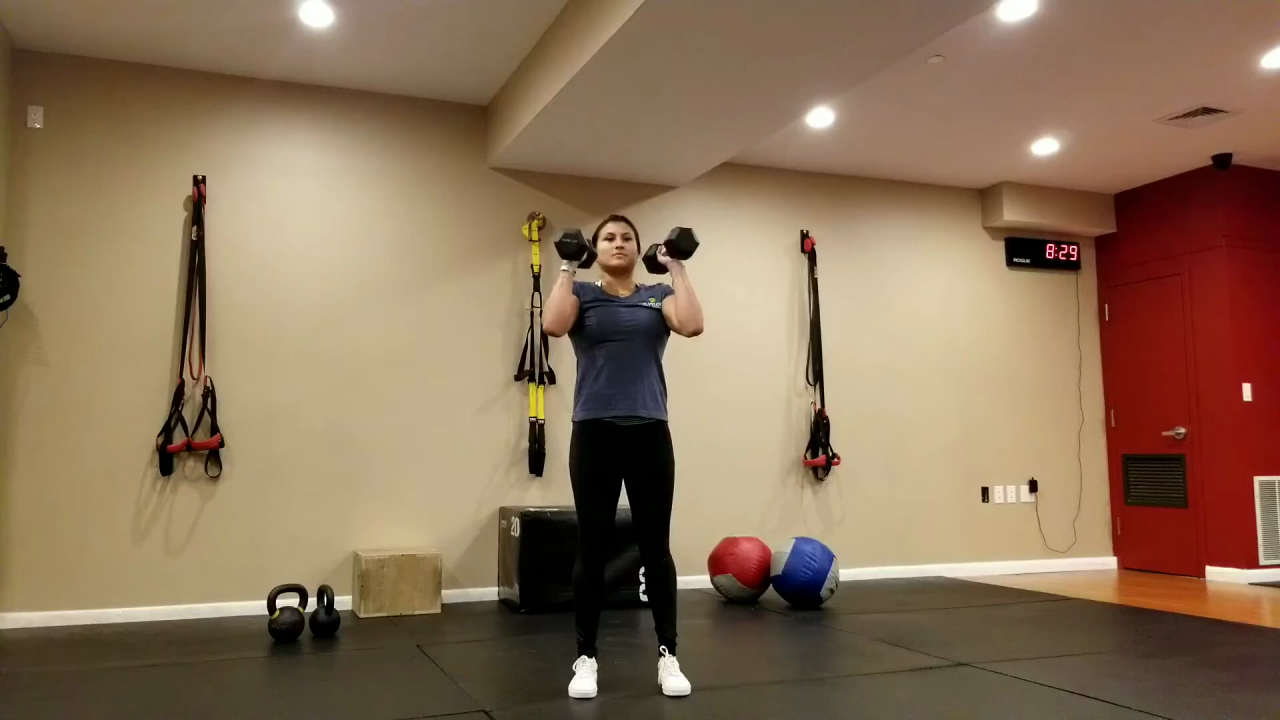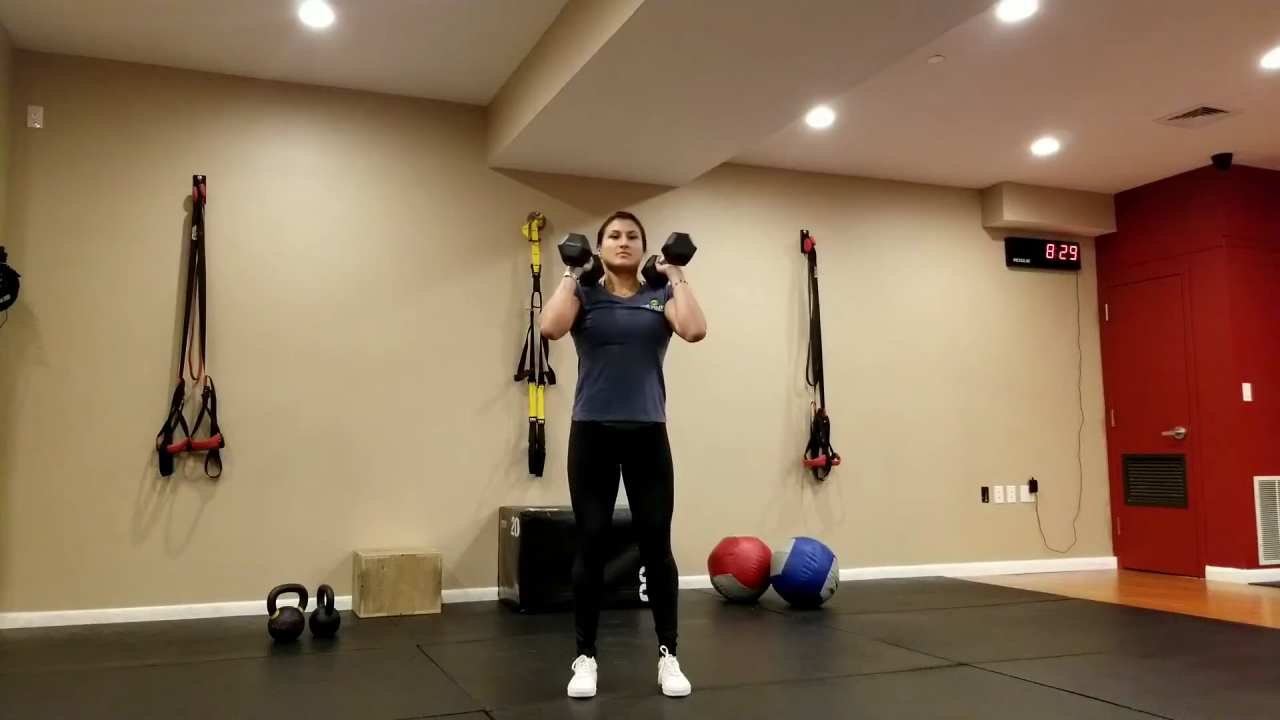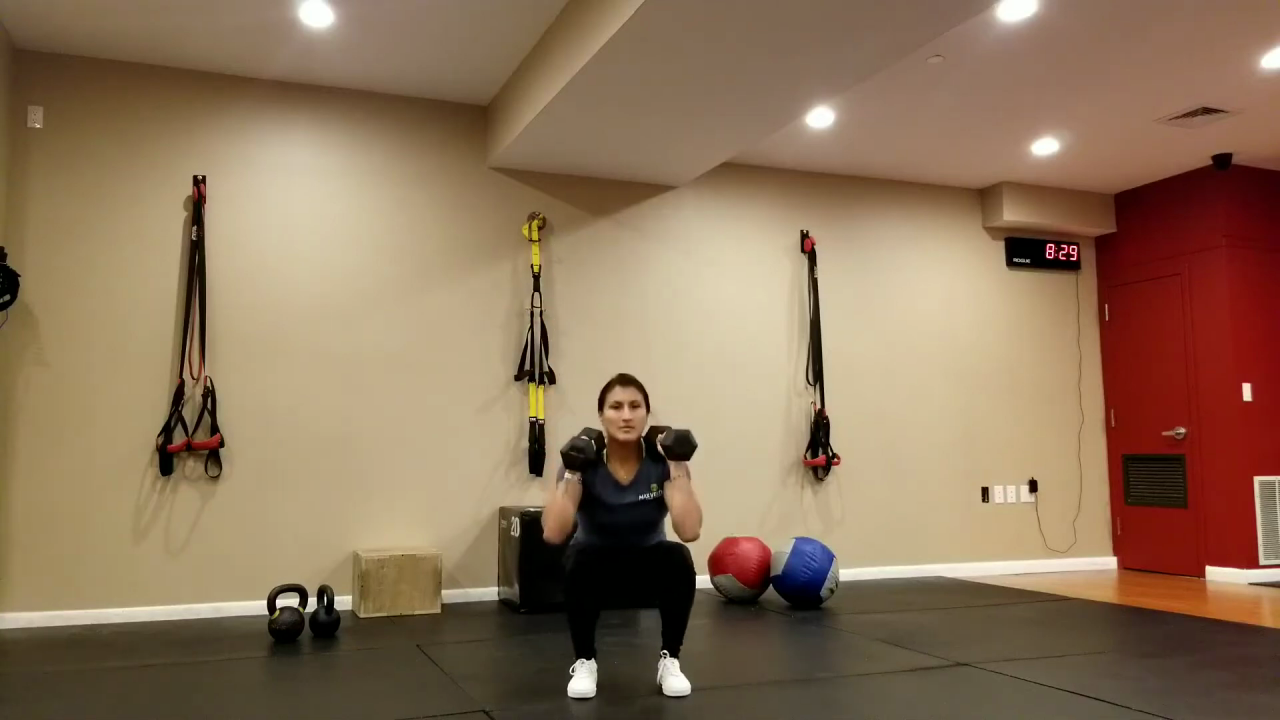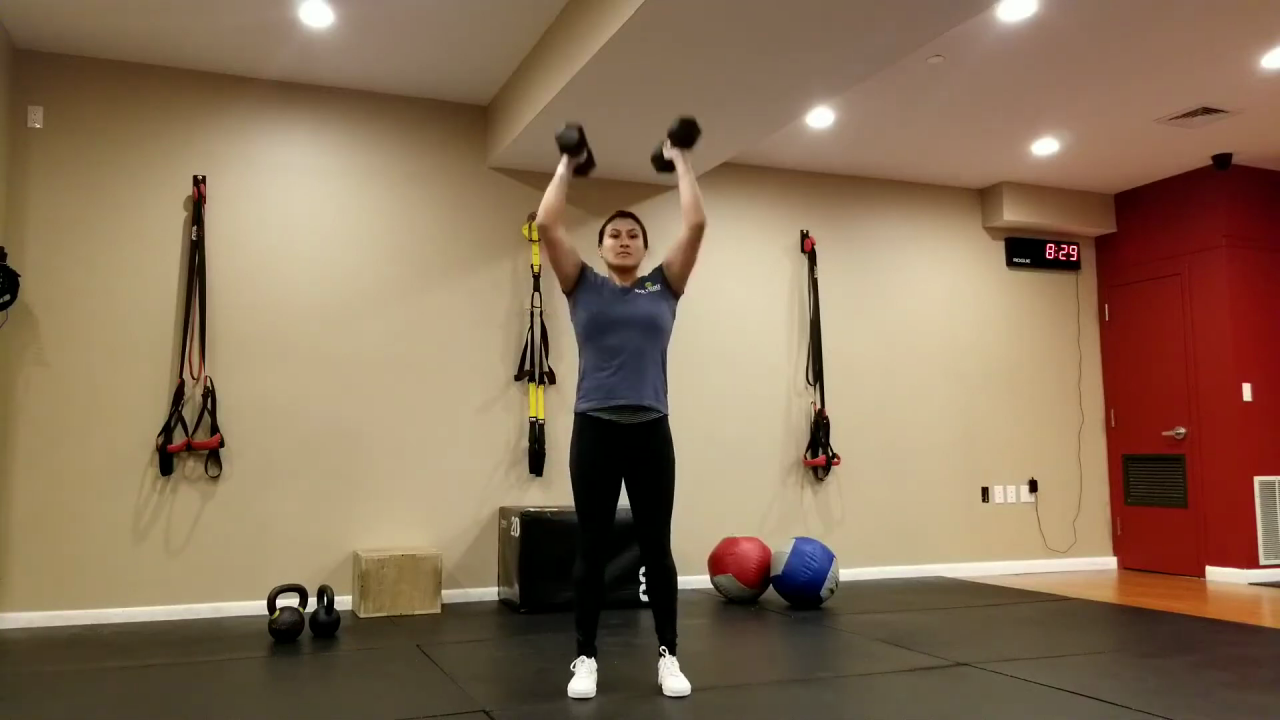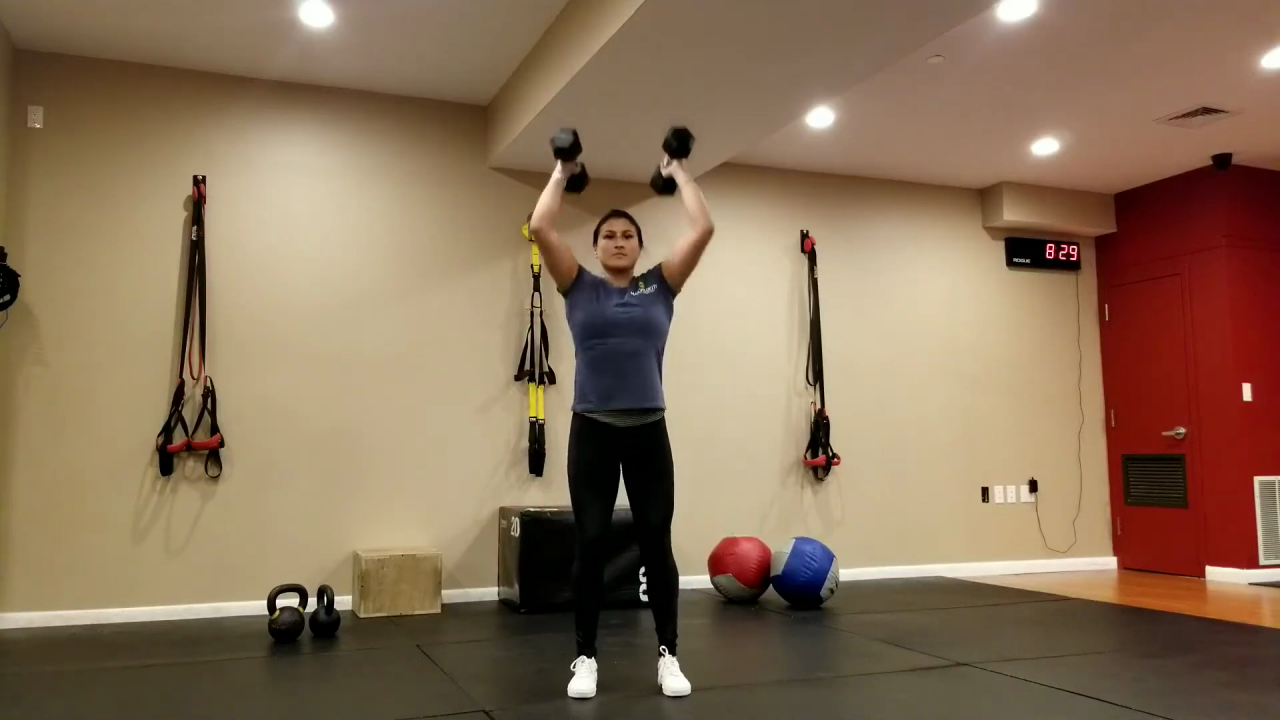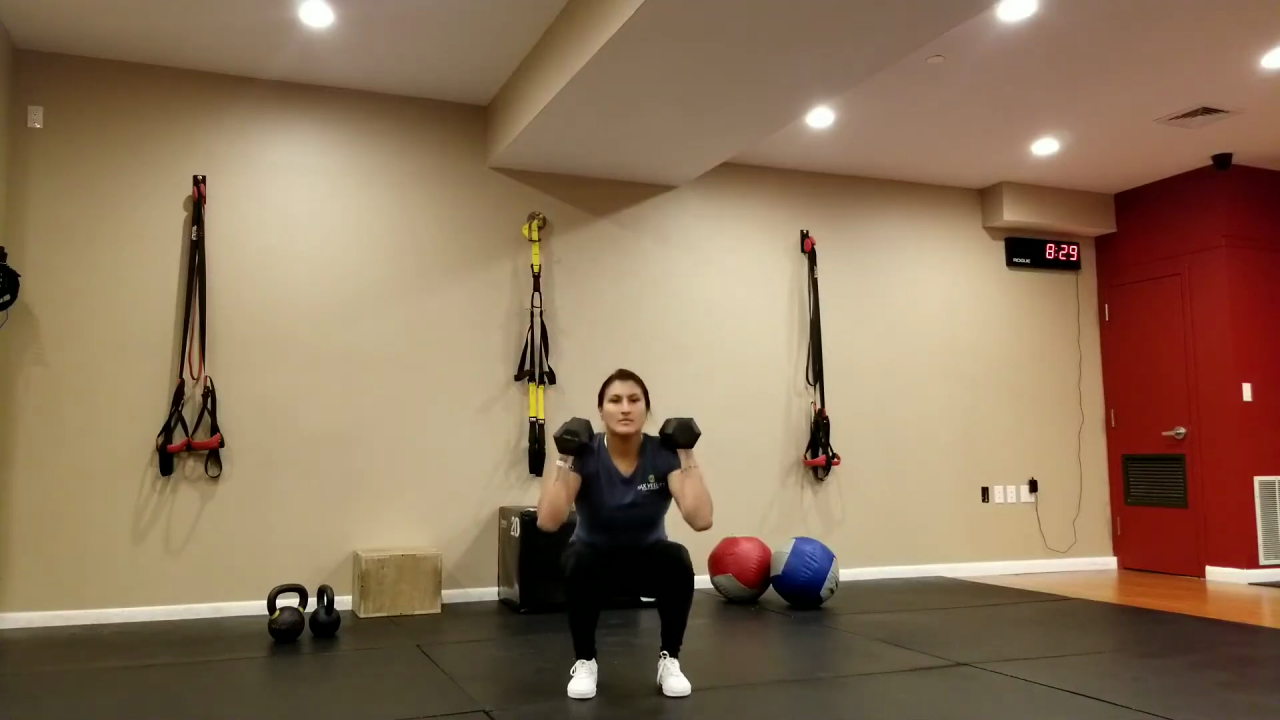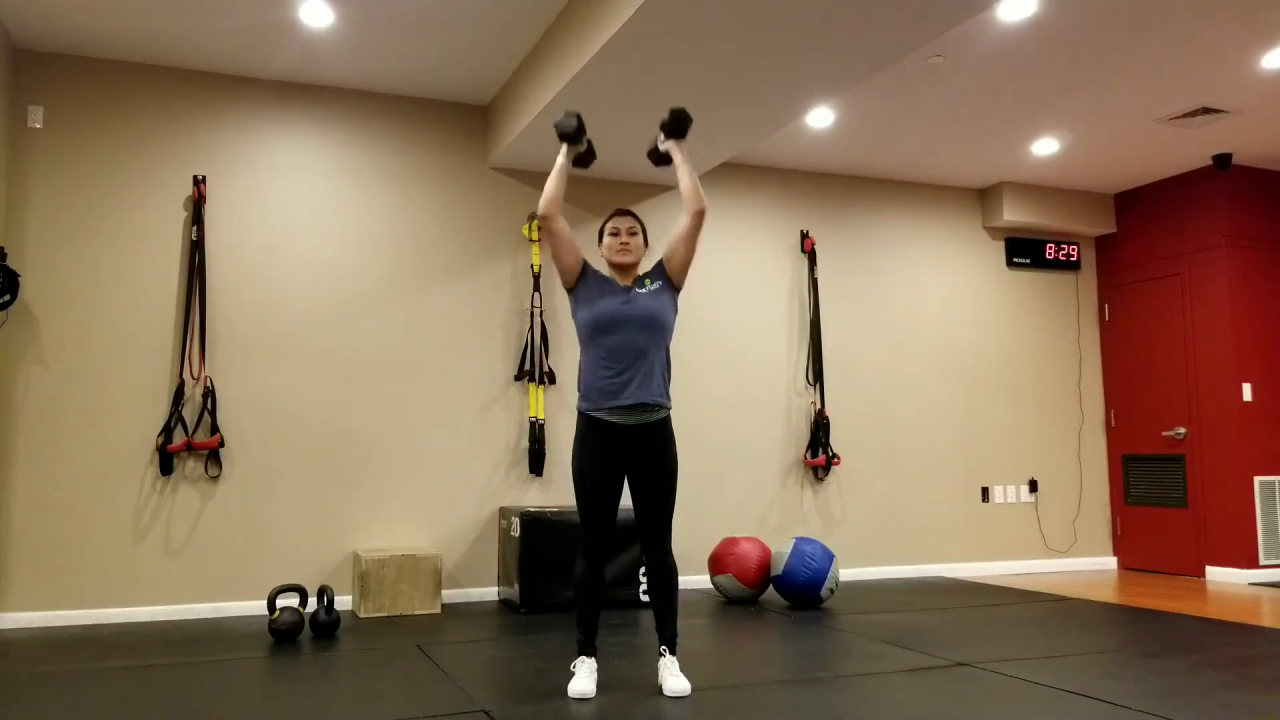
dt=0.7s
person 1, frame 1
left shoulder: (658, 295)
right shoulder: (583, 295)
left elbow: (692, 325)
right elbow: (553, 325)
left wrist: (677, 269)
right wrist: (567, 267)
left hip: (649, 433)
right hip: (595, 433)
left knee: (655, 545)
right knee: (592, 546)
left ankle: (668, 655)
right ankle: (586, 658)
person 1, frame 2
left shoulder: (661, 296)
right shoulder: (585, 295)
left elbow: (695, 329)
right elbow: (550, 327)
left wrist: (677, 276)
right wrist: (570, 274)
left hip: (647, 434)
right hip: (592, 433)
left knee: (655, 544)
right knee: (593, 544)
left ankle: (668, 655)
right ankle: (585, 658)
person 1, frame 3
left shoulder: (662, 463)
left elbow: (689, 531)
right elbow: (553, 534)
left wrist: (678, 468)
right wrist: (572, 474)
left hip: (646, 558)
right hip: (596, 558)
left knee: (678, 561)
right knee: (579, 564)
left ankle: (669, 660)
right ankle: (584, 662)
person 1, frame 4
left shoulder: (662, 288)
right shoulder: (584, 287)
left elbow: (695, 225)
right elbow: (547, 224)
left wrist: (680, 165)
right wrist: (565, 168)
left hip: (650, 430)
right hip: (595, 429)
left knee: (656, 546)
right knee: (592, 547)
left ankle: (668, 657)
right ankle: (585, 659)
person 1, frame 5
left shoulder: (659, 286)
right shoulder: (580, 287)
left elbow: (703, 229)
right elbow: (540, 229)
left wrist: (679, 175)
right wrist: (560, 175)
left hip: (648, 430)
right hip: (592, 430)
left knee: (656, 543)
right knee: (591, 544)
left ankle: (668, 655)
right ankle: (585, 658)
person 1, frame 6
left shoulder: (665, 456)
right shoulder: (585, 456)
left elbow: (702, 520)
right elbow: (548, 521)
left wrist: (688, 457)
right wrist: (564, 460)
left hip: (646, 555)
right hip: (595, 553)
left knee: (677, 562)
right knee: (581, 563)
left ankle: (669, 660)
right ankle: (584, 662)
person 1, frame 7
left shoulder: (663, 283)
right shoulder: (585, 285)
left elbow: (696, 210)
right elbow: (547, 214)
left wrist: (678, 155)
right wrist: (565, 156)
left hip: (653, 429)
right hip: (598, 428)
left knee: (657, 544)
right knee: (593, 546)
left ankle: (668, 656)
right ankle: (585, 658)
